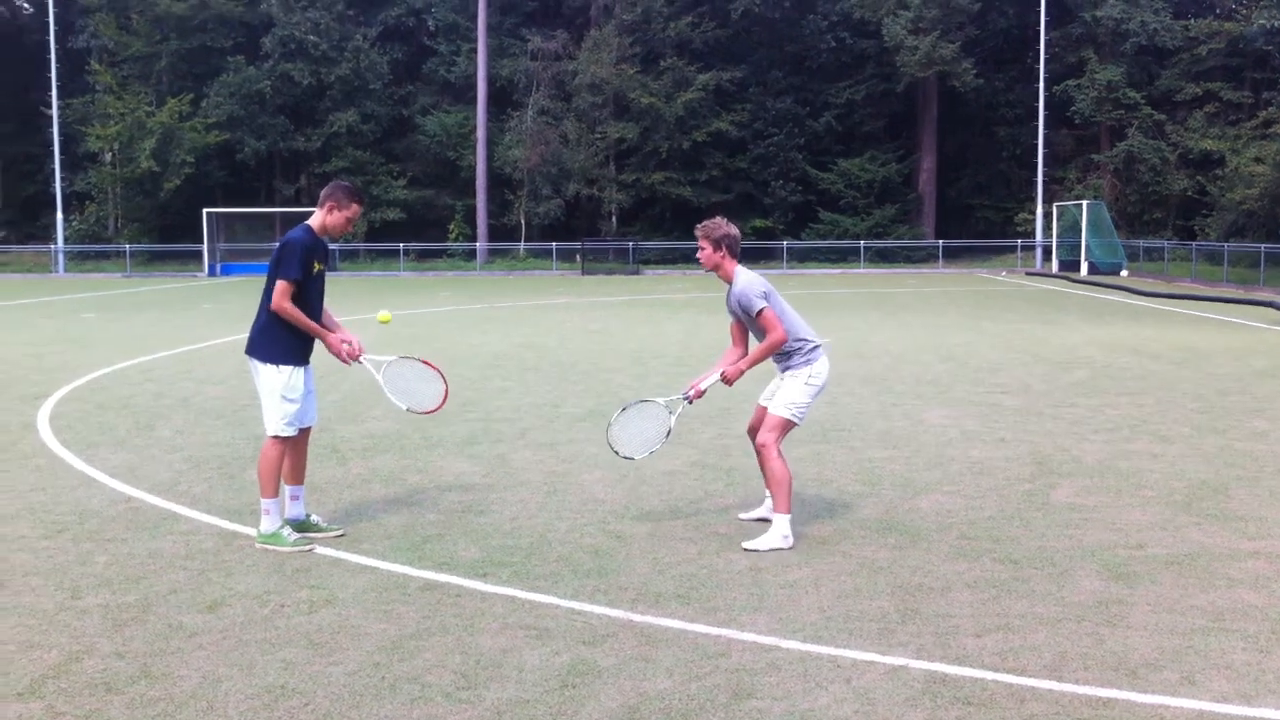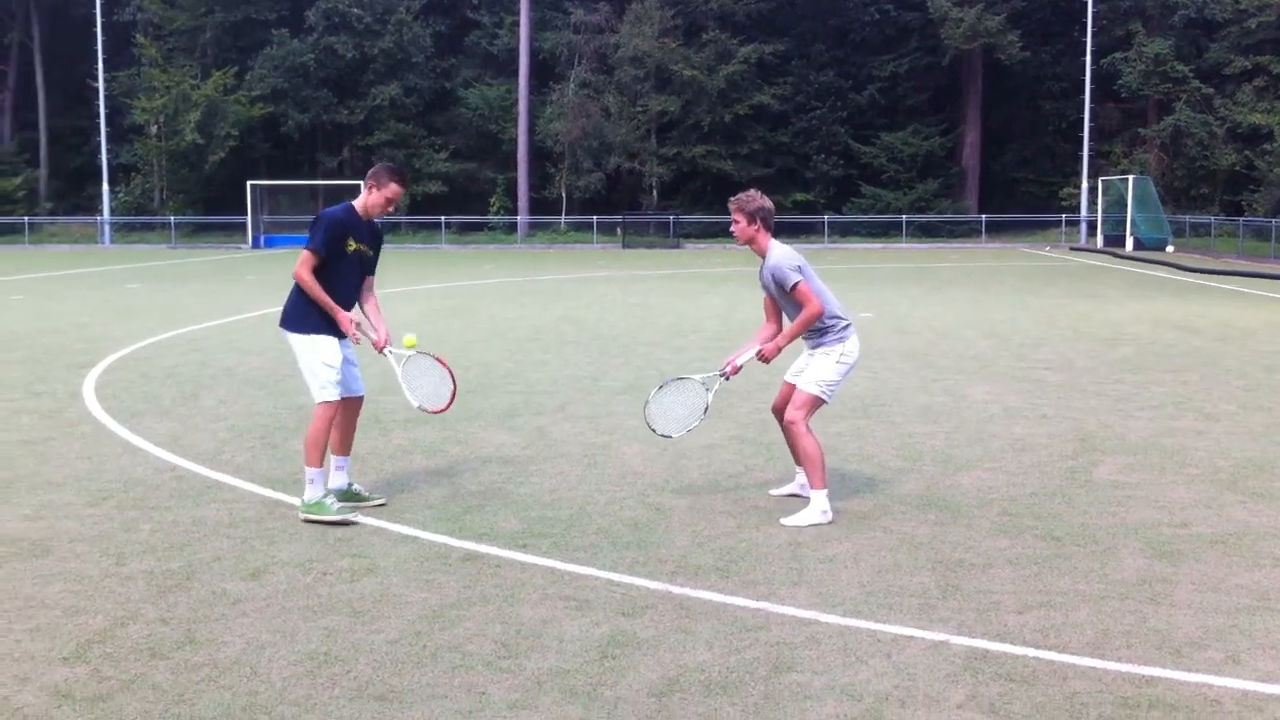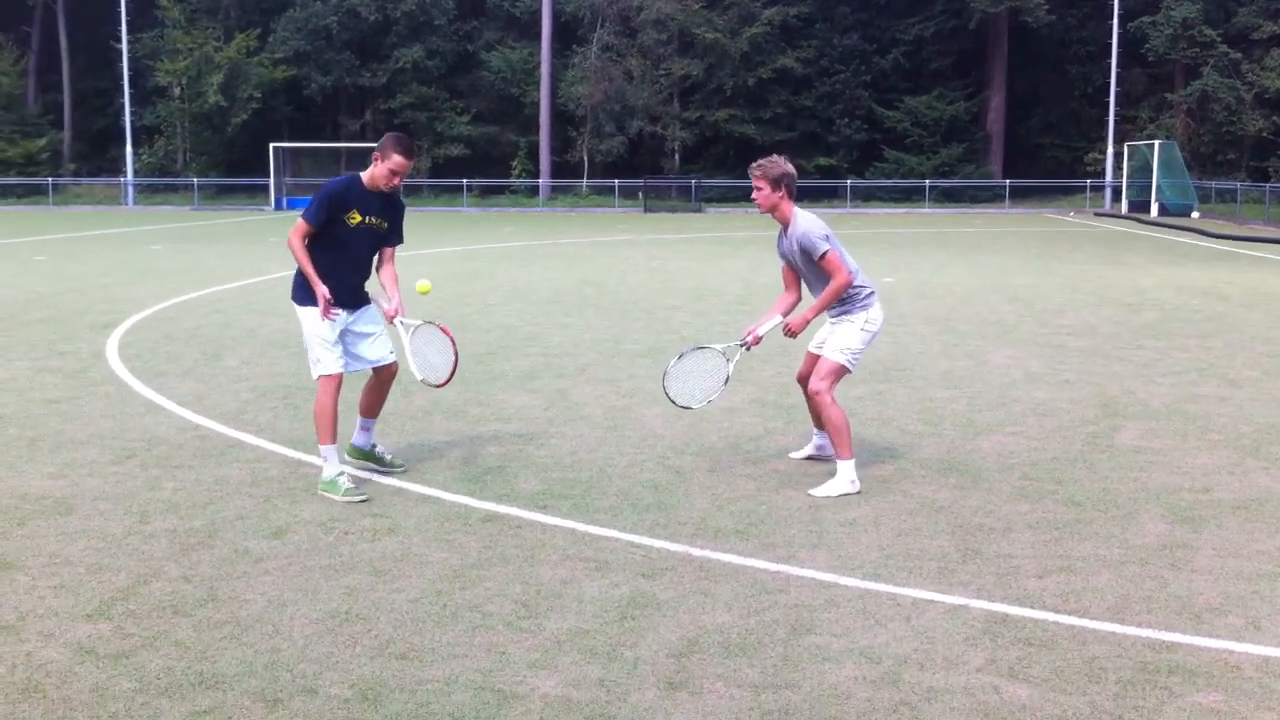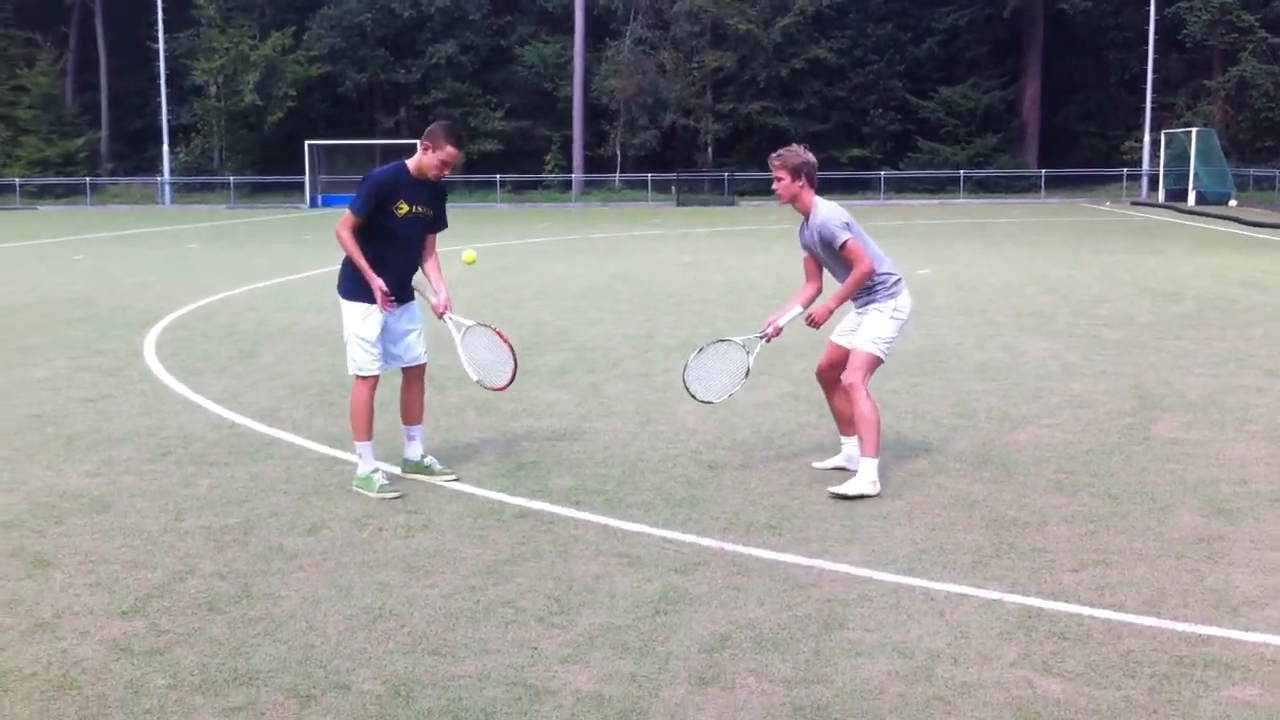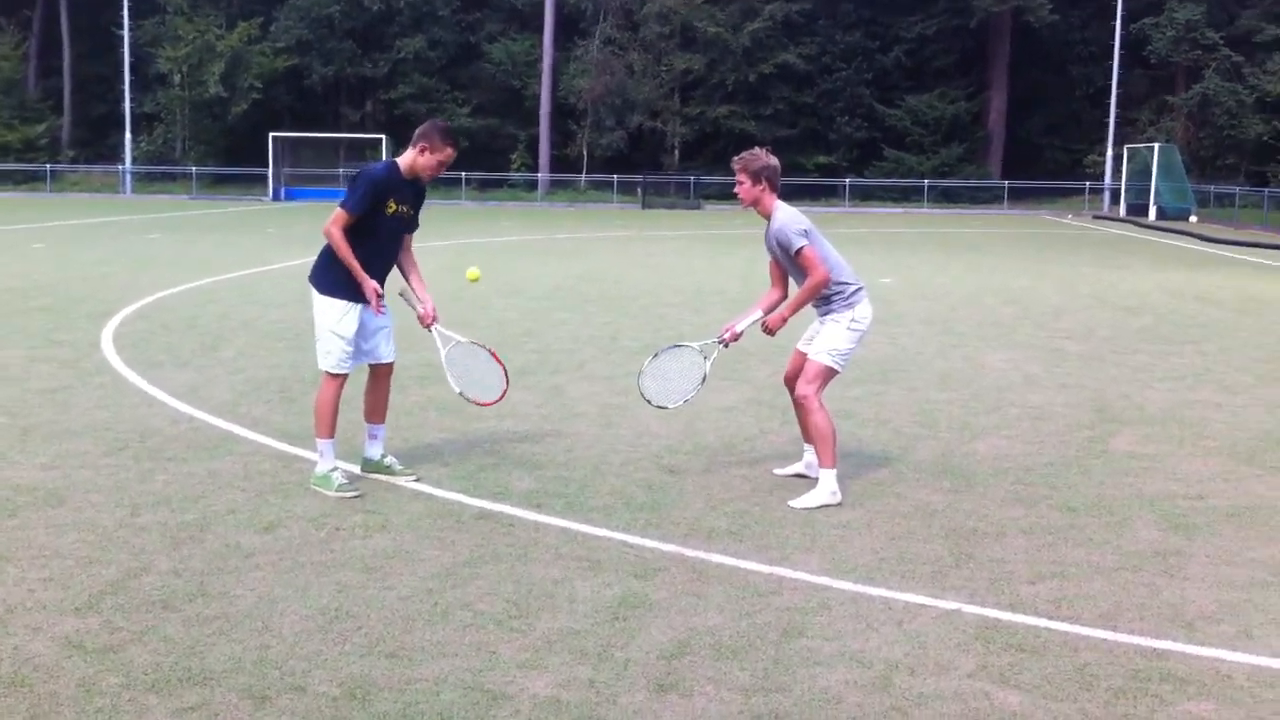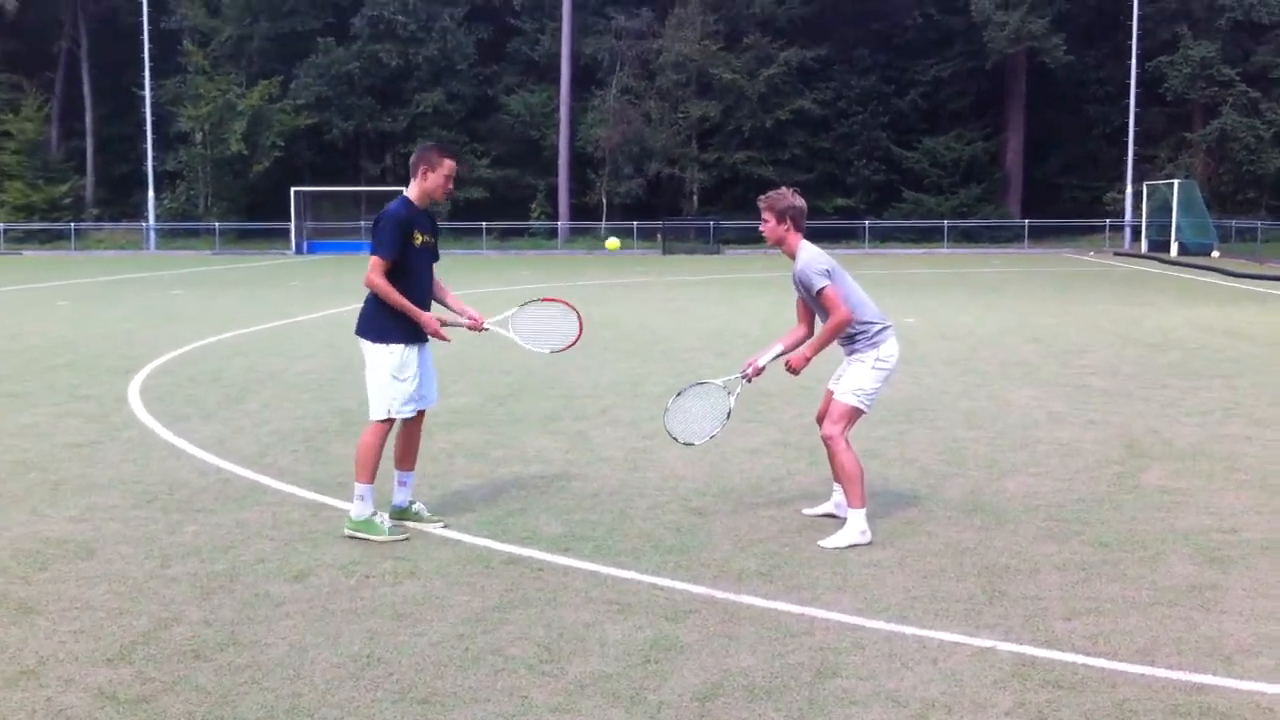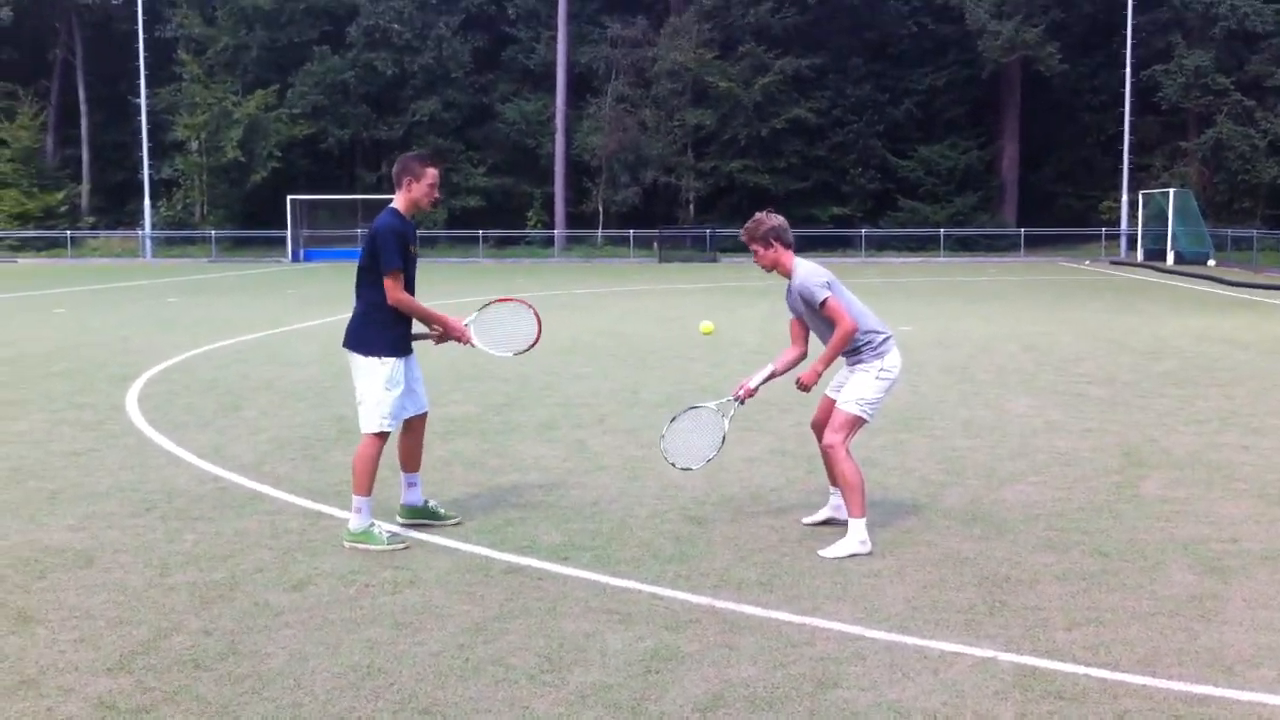
dt=0.5s
person 1, frame 1
left shoulder: (320, 247)
right shoulder: (297, 242)
right elbow: (280, 303)
left wrist: (342, 334)
right wrist: (324, 336)
left hip: (297, 356)
right hip: (276, 355)
left knee: (300, 432)
right knee: (279, 435)
left ankle: (296, 515)
right ankle: (269, 527)
person 1, frame 2
left shoulder: (373, 234)
right shoulder: (333, 219)
left elbow: (365, 290)
right elbow: (302, 272)
left wrist: (379, 327)
right wrist: (338, 313)
left hip: (334, 328)
right hip: (308, 325)
left knee: (353, 399)
right knee: (328, 403)
left ankle: (339, 484)
right ankle: (313, 496)
person 1, frame 3
left shoulder: (393, 206)
right shoulder: (336, 191)
left elbow: (385, 261)
right elbow: (296, 237)
left wrist: (394, 298)
right wrist: (317, 285)
left hip: (358, 301)
right hip: (317, 299)
left knee: (387, 366)
right knee: (331, 377)
left ankle: (362, 442)
right ankle: (330, 472)
person 1, frame 4
left shoulder: (436, 193)
right shoulder: (382, 181)
left elbow: (428, 250)
right elbow: (344, 230)
left wrist: (440, 290)
right wrist: (371, 278)
left hip: (402, 296)
right hip: (363, 294)
left knee: (415, 369)
right knee: (368, 377)
left ankle: (414, 455)
right ankle: (365, 469)
person 1, frame 5
left shoulder: (415, 192)
right shoulder: (375, 178)
left elbow: (403, 250)
right elbow: (332, 229)
left wrist: (424, 298)
right wrist: (363, 279)
left hip: (371, 293)
right hip: (338, 289)
left knee: (383, 366)
right knee: (336, 374)
left ankle: (374, 455)
right ankle: (324, 468)
person 1, frame 6
left shoulder: (427, 220)
right shoulder: (395, 216)
right elbow: (373, 278)
left wrist: (464, 311)
right wrist: (419, 315)
left hip: (413, 337)
right hip: (386, 336)
left knee: (414, 415)
right knee: (384, 418)
left ankle: (402, 502)
right ankle: (360, 514)
person 1, frame 7
left shoulder: (405, 226)
right shoulder: (388, 227)
right elbow: (395, 296)
left wrist: (431, 326)
right wrist: (444, 322)
left hip: (397, 345)
right hip: (375, 346)
left knee: (415, 417)
right knee: (377, 431)
left ankle: (412, 502)
right ankle: (358, 525)
person 2, frame 1
left shoulder: (746, 286)
right shoulder: (733, 292)
left elbow: (778, 335)
right elbow: (738, 348)
left wrist: (741, 368)
right wrist: (705, 379)
left hip: (806, 366)
right hip: (793, 368)
left knee: (767, 442)
right knee: (757, 431)
left ankle: (782, 530)
right ankle: (773, 503)
person 2, frame 2
left shoulder: (779, 260)
right shoulder: (766, 267)
left elbow: (815, 309)
right elbow: (773, 324)
left wrist: (779, 345)
right wrist: (741, 355)
left hip: (835, 344)
right hip: (819, 345)
left knee: (795, 417)
right knee: (781, 409)
left ankle: (819, 505)
right ankle: (804, 479)
person 2, frame 3
left shoulder: (806, 230)
right shoulder: (784, 239)
left elbow: (843, 278)
right elbow: (792, 293)
left wrist: (805, 318)
right wrist: (762, 325)
left hip: (859, 312)
right hip: (839, 314)
left knee: (819, 388)
right knee: (805, 379)
left ankle: (847, 475)
right ankle: (822, 442)
person 2, frame 4
left shoulder: (826, 217)
right shoulder: (806, 229)
left elbow: (865, 266)
right elbow: (812, 285)
left wrist: (830, 307)
right wrist: (781, 317)
left hip: (887, 300)
right hip: (865, 303)
left knee: (853, 380)
right knee: (827, 371)
left ankle: (869, 474)
right ankle: (851, 452)
person 2, frame 5
left shoulder: (784, 224)
right shoulder: (772, 229)
left elbow: (820, 275)
right elbow: (779, 290)
left wrist: (784, 315)
right wrist: (741, 322)
left hip: (847, 310)
right hip: (832, 312)
left knee: (807, 392)
right knee: (793, 379)
left ankle: (828, 486)
right ankle: (812, 460)
person 2, frame 6
left shoulder: (807, 264)
right shoulder: (803, 265)
left elbow: (842, 315)
right elbow: (804, 326)
left wrist: (806, 355)
right wrist: (765, 357)
left hip: (873, 349)
right hip: (862, 349)
left knee: (833, 432)
right knee: (825, 419)
left ankle: (857, 525)
right ankle: (841, 500)
person 2, frame 7
left shoulder: (806, 279)
right shoulder: (794, 288)
left elbow: (848, 324)
right elbow: (798, 349)
left wrist: (817, 370)
right wrist: (758, 379)
left hip: (876, 360)
right hip: (860, 360)
left knee: (834, 441)
right knee: (820, 426)
left ankle: (858, 535)
right ankle: (839, 503)
